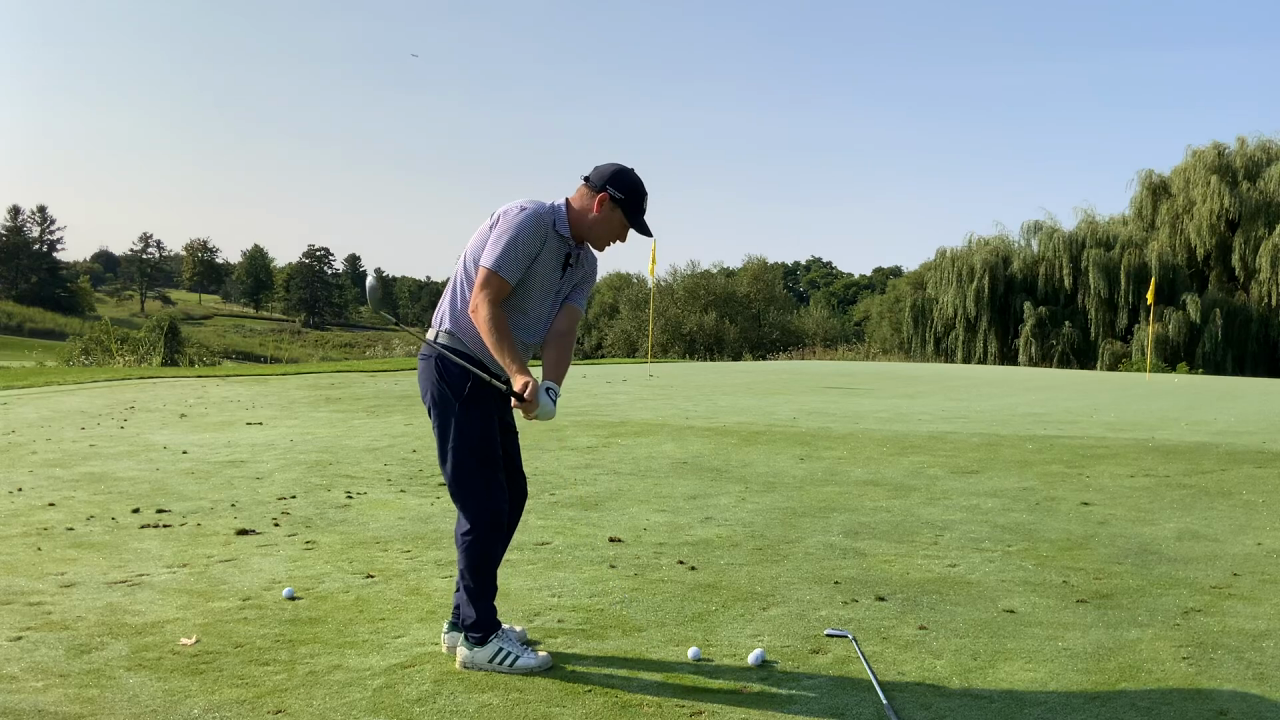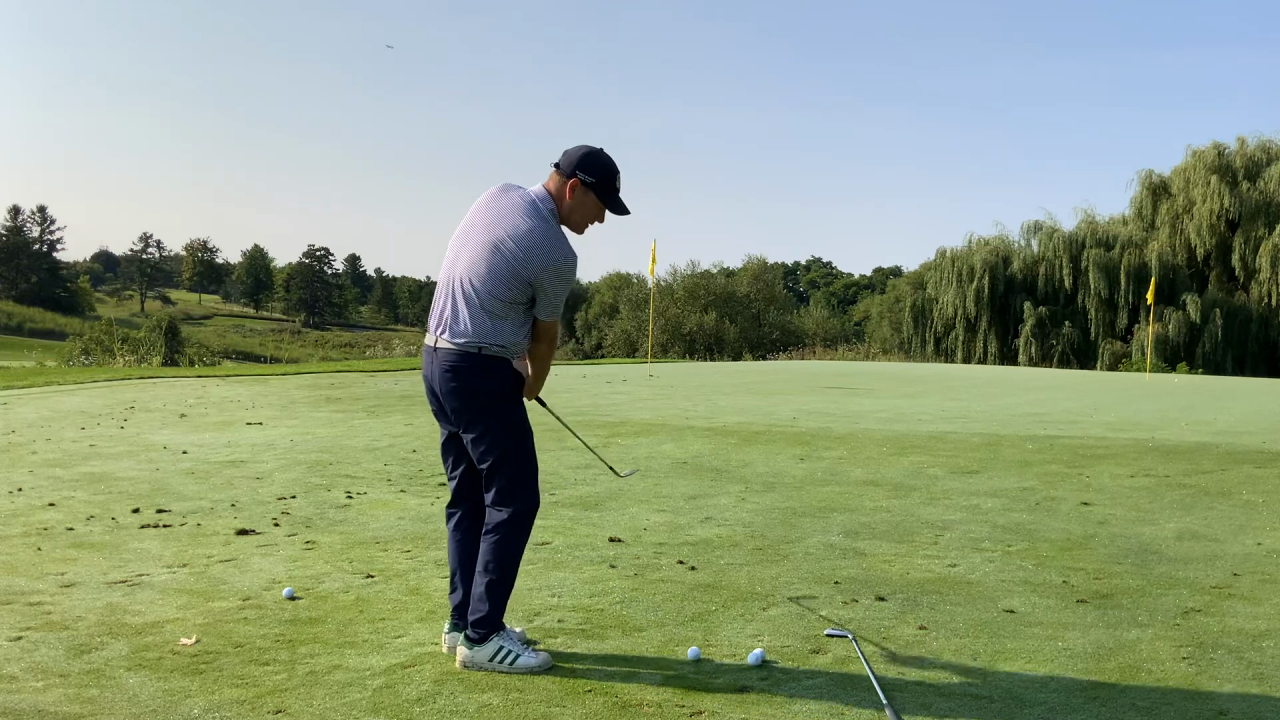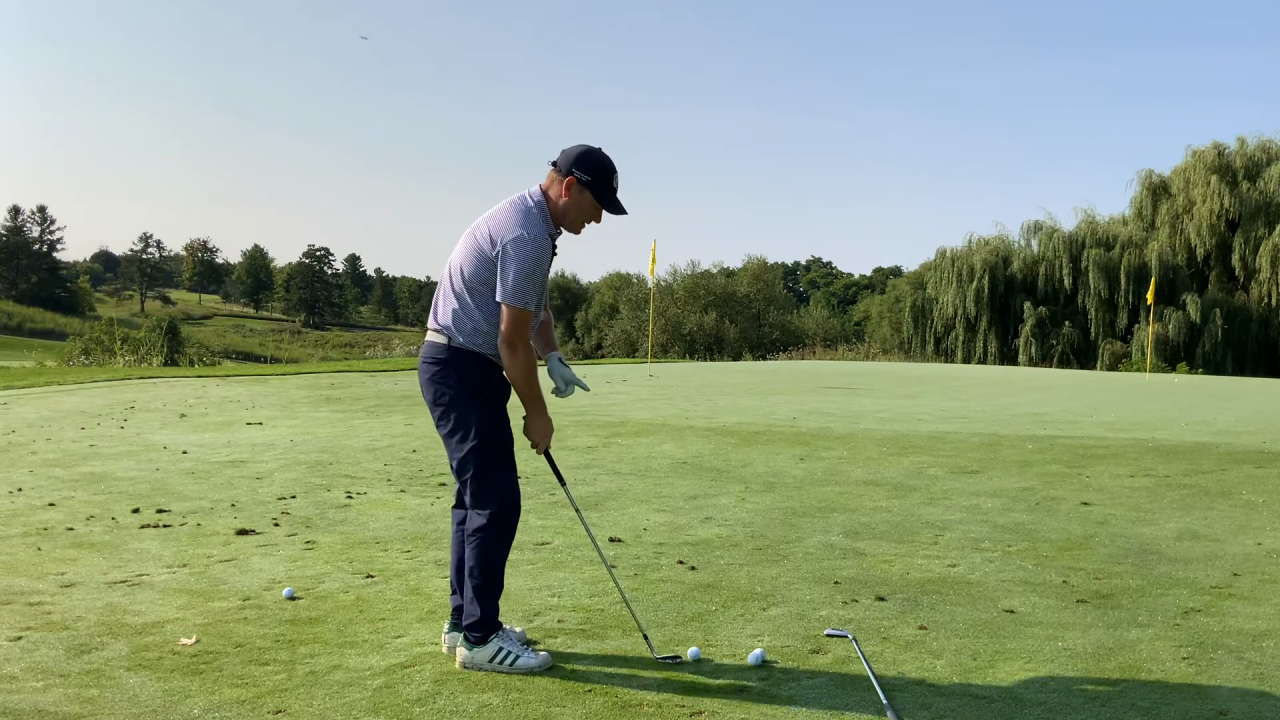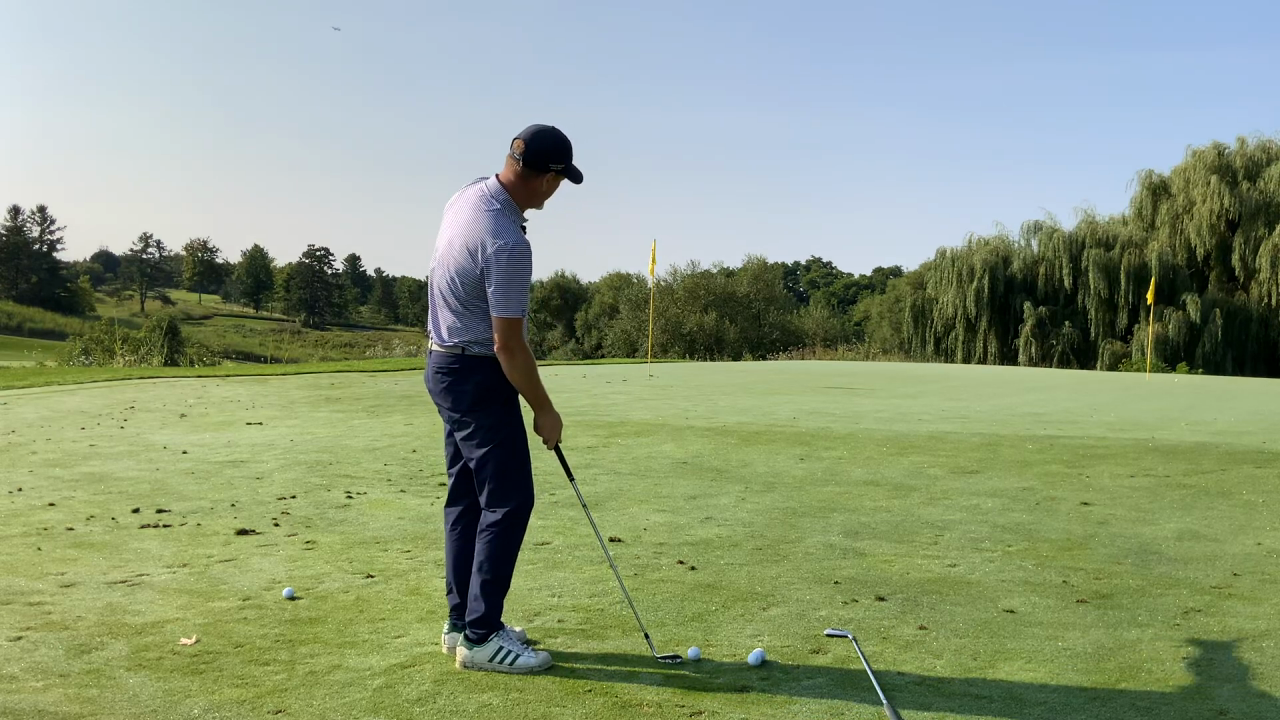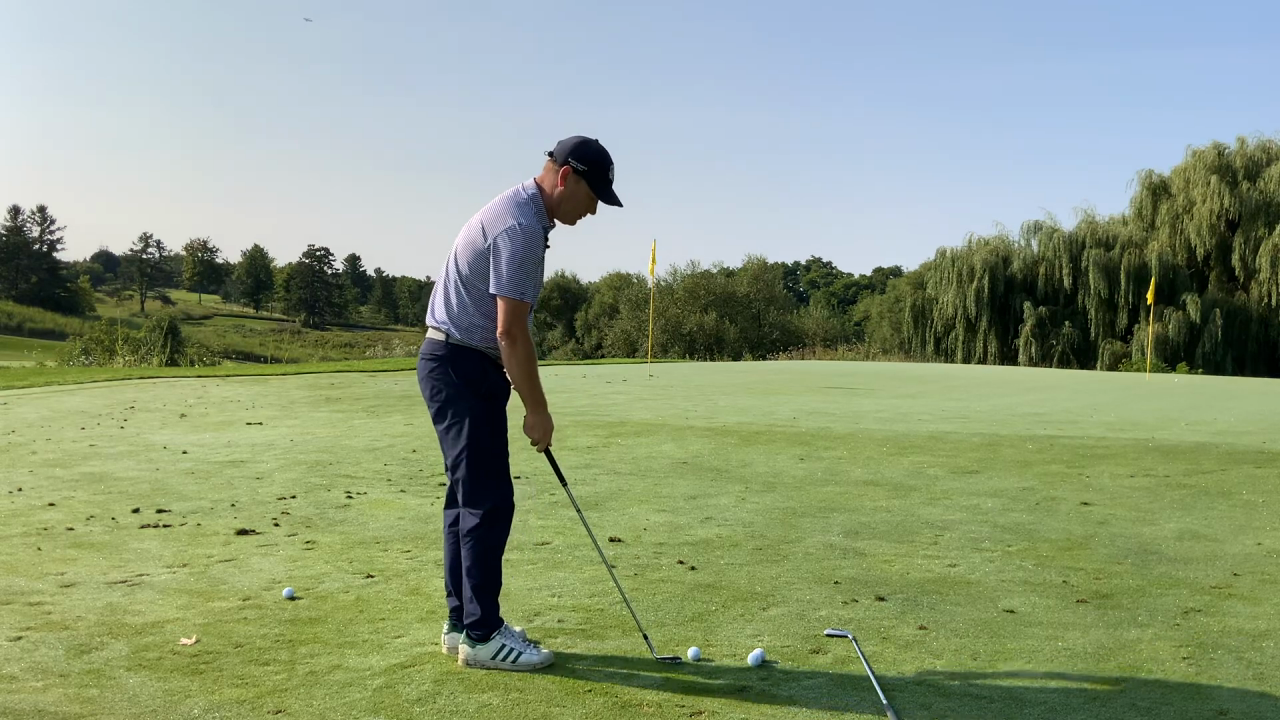
dt=1s
person 1, frame 1
left shoulder: (583, 263)
right shoulder: (527, 220)
left elbow: (562, 332)
right elbow: (482, 305)
left wrist: (549, 390)
right wrist: (519, 374)
left hip: (485, 376)
right hip: (455, 369)
left knee: (508, 496)
right knee: (484, 503)
left ankle: (466, 621)
right ankle: (479, 639)
person 1, frame 2
left shoulder: (501, 195)
right shoulder: (555, 252)
right elbow: (544, 336)
left wrist: (519, 361)
right wrist: (536, 378)
left hip: (442, 362)
right hip: (480, 375)
left knee: (470, 497)
right knee: (513, 501)
left ankle: (464, 622)
right ankle: (481, 637)
person 1, frame 3
left shoulder: (527, 217)
right shoulder: (528, 236)
left elbow: (535, 307)
right elbow: (512, 341)
left wrist: (554, 358)
right wrist: (537, 413)
left hip: (457, 366)
right hip: (463, 371)
left knee: (477, 498)
right knee: (496, 503)
left ankle: (465, 621)
right ankle: (479, 638)
person 1, frame 4
left shoulder: (469, 195)
right shoulder: (507, 243)
right elbow: (508, 345)
right wrist: (545, 411)
left hip: (449, 365)
right hip: (478, 376)
left knee: (468, 498)
right knee: (507, 501)
left ankle: (463, 621)
right ankle: (480, 636)
person 1, frame 5
left shoulder: (518, 211)
right shoulder: (522, 226)
right elbow: (511, 331)
left wrist: (519, 390)
right wrist: (537, 408)
left hip: (461, 365)
right hip: (461, 369)
left knee: (468, 497)
right knee: (488, 501)
left ankle: (463, 621)
right ankle: (482, 634)
